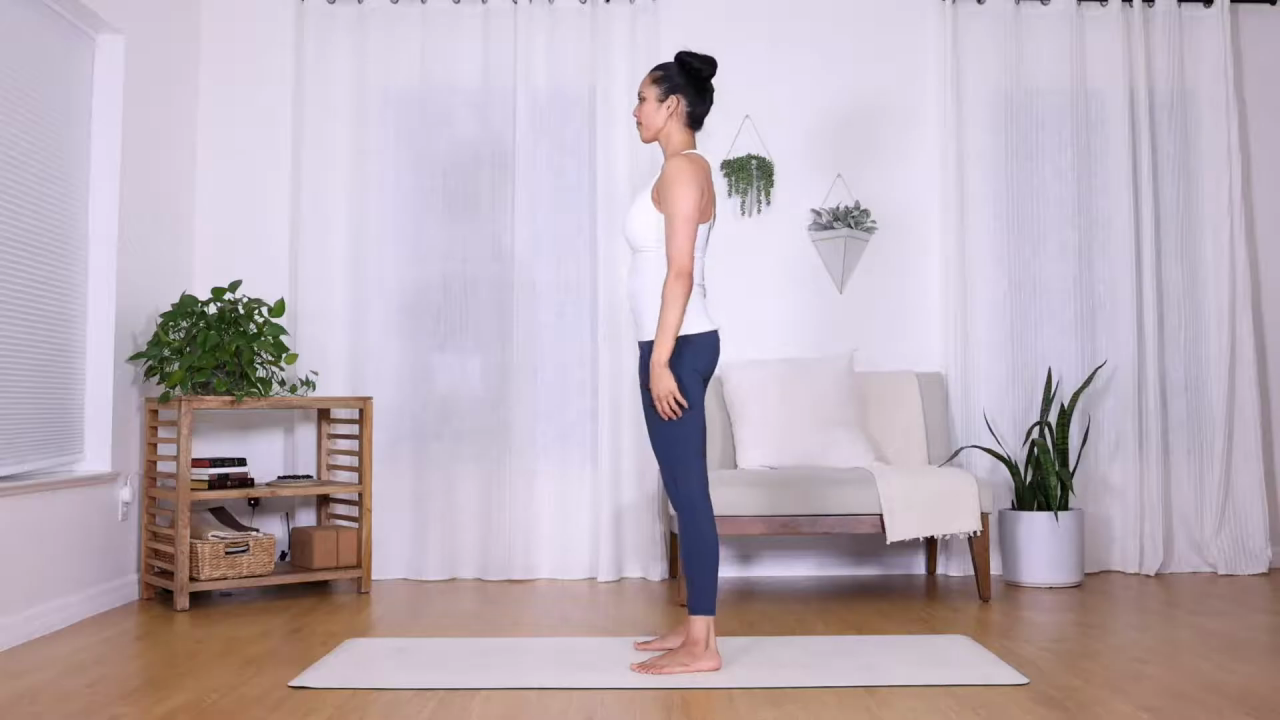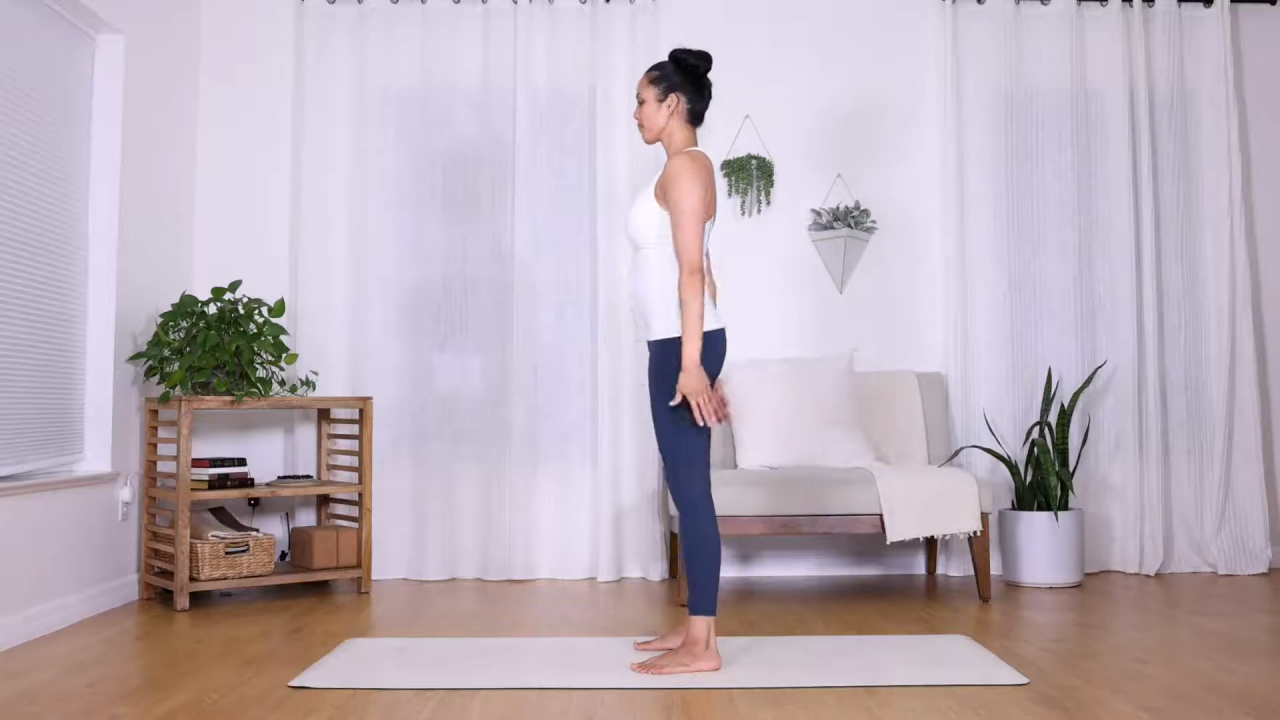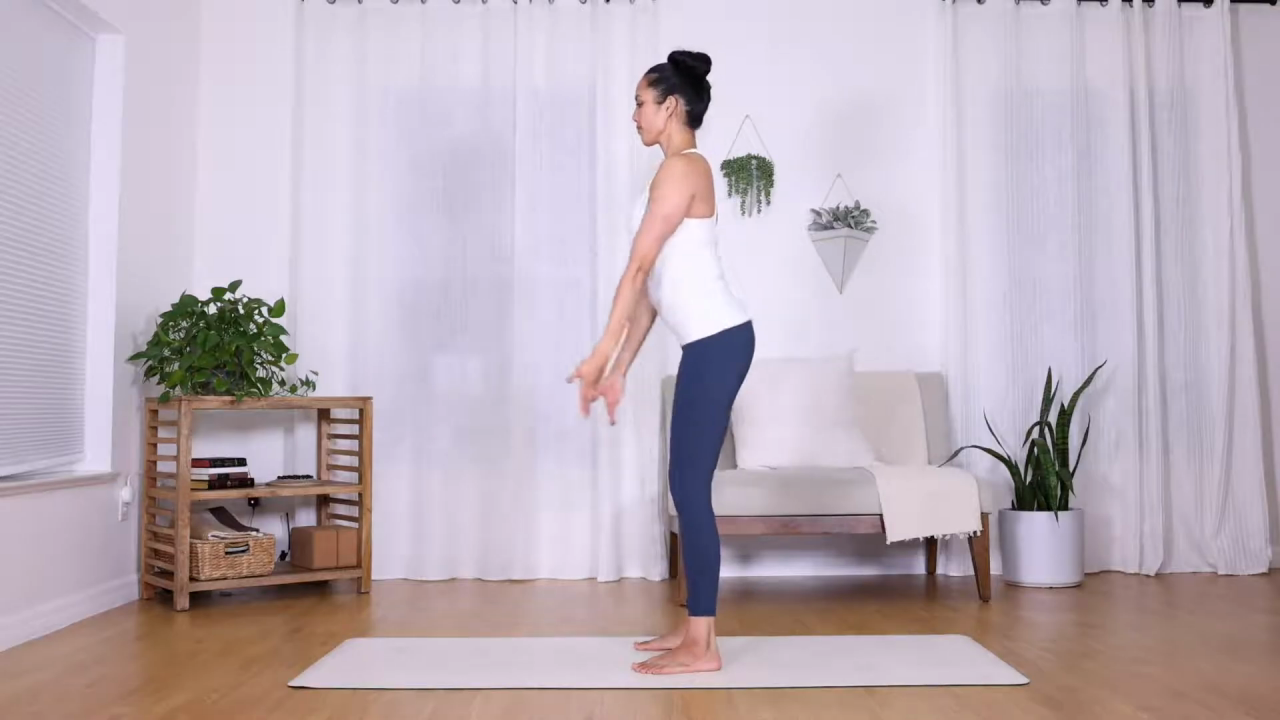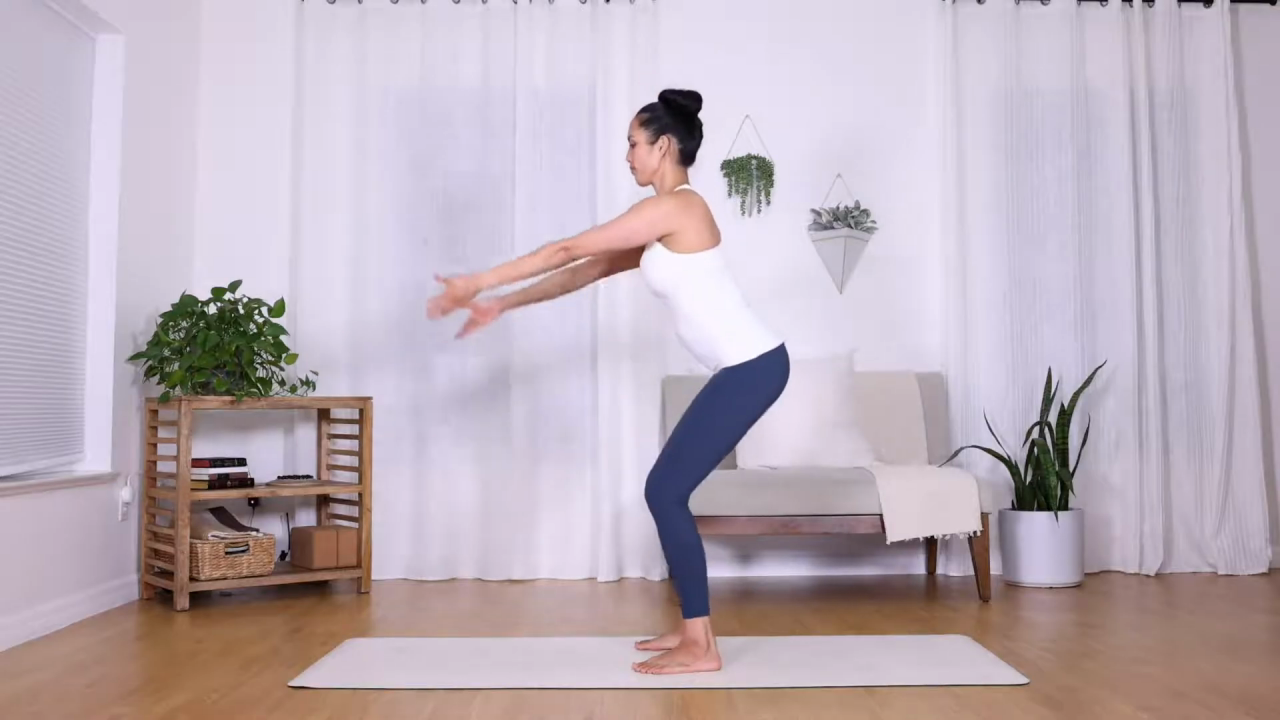
dt=0.5s
person 1, frame 1
left shoulder: (682, 169)
right shoulder: (683, 172)
left elbow: (681, 273)
left wrist: (659, 361)
left hip: (676, 347)
right hip: (678, 345)
left knee: (689, 493)
right knee: (684, 492)
left ankle: (702, 647)
right ankle: (695, 626)
person 1, frame 2
left shoulder: (684, 167)
right shoulder: (684, 170)
left elbow: (691, 270)
left wrist: (692, 361)
left hip: (680, 345)
right hip: (680, 344)
left knee: (691, 491)
right knee: (686, 491)
left ankle: (701, 645)
right ankle: (693, 628)
person 1, frame 3
left shoulder: (681, 168)
right shoulder: (681, 171)
left elbow: (640, 269)
right elbow: (652, 284)
left wrist: (599, 354)
right wrist: (617, 364)
left hip: (717, 343)
right hip: (711, 344)
left knee: (689, 488)
right knee: (687, 487)
left ankle: (702, 647)
right ankle: (695, 629)
person 1, frame 4
left shoulder: (672, 207)
right shoulder: (672, 213)
left elbow: (571, 251)
right elbow: (591, 269)
left wrist: (481, 282)
right wrist: (505, 303)
left hip: (749, 368)
right hip: (745, 367)
left knee: (666, 493)
right knee: (667, 492)
left ankle: (699, 647)
right ankle: (693, 629)
